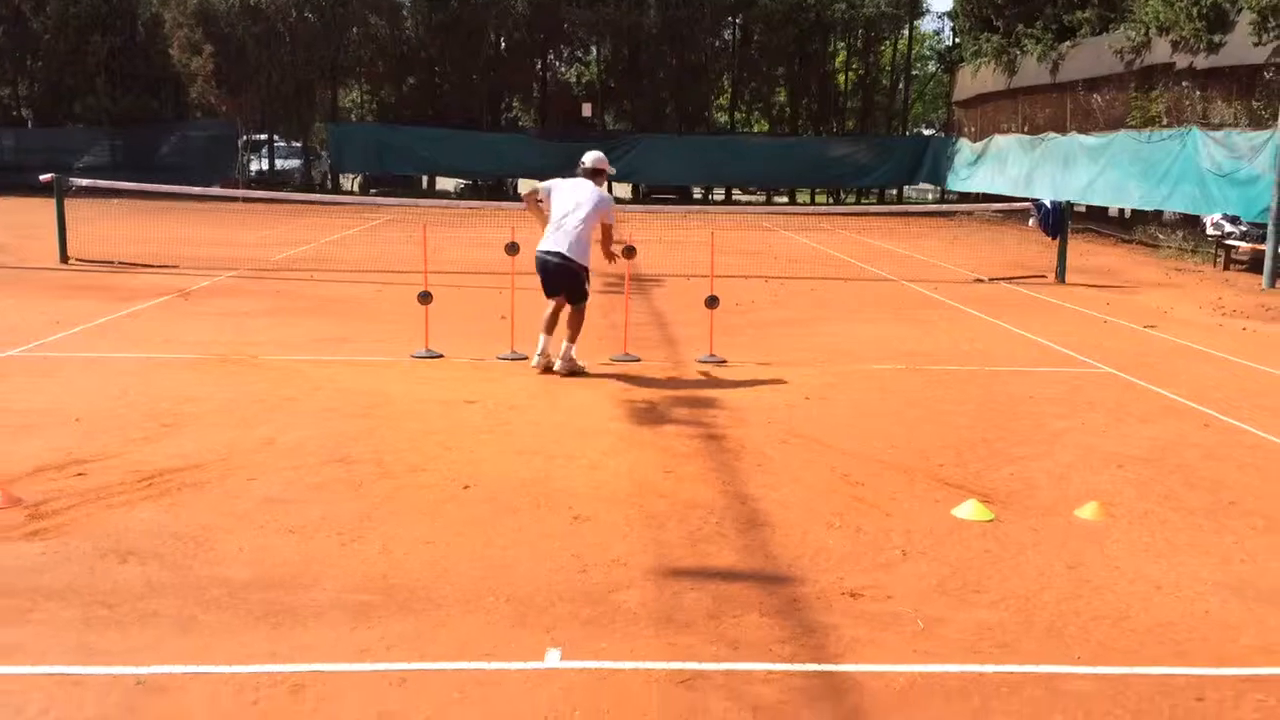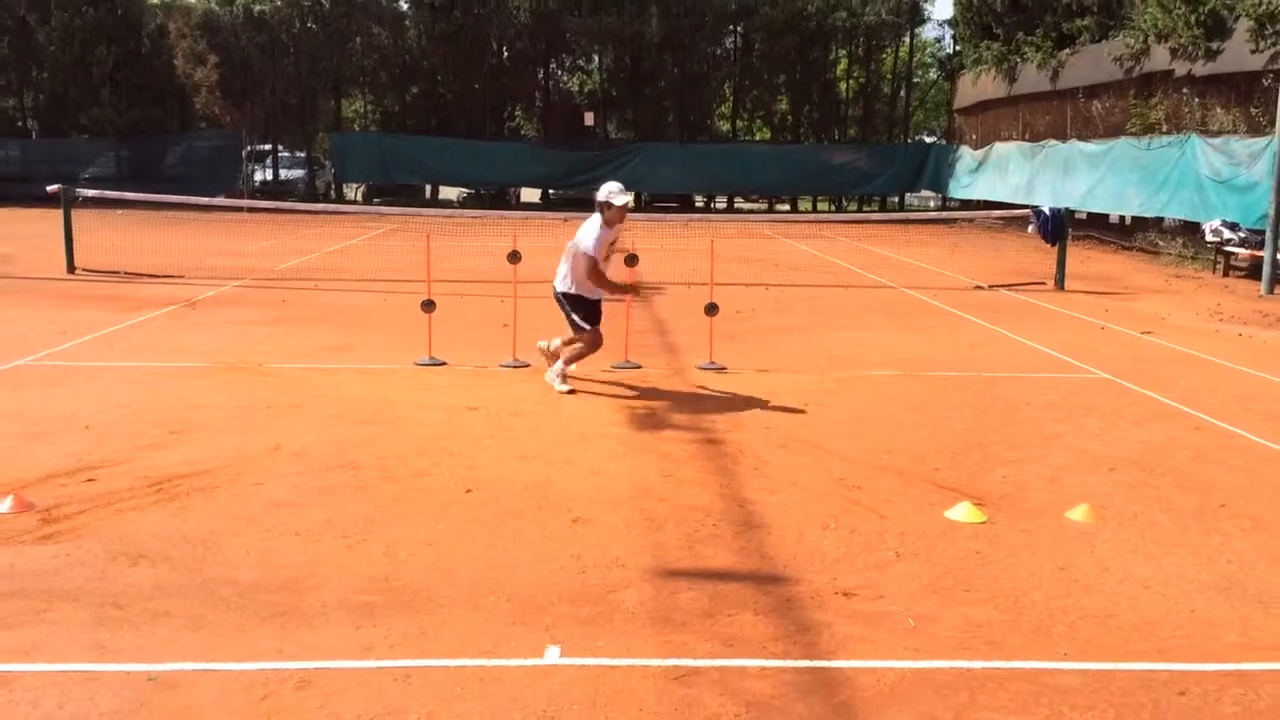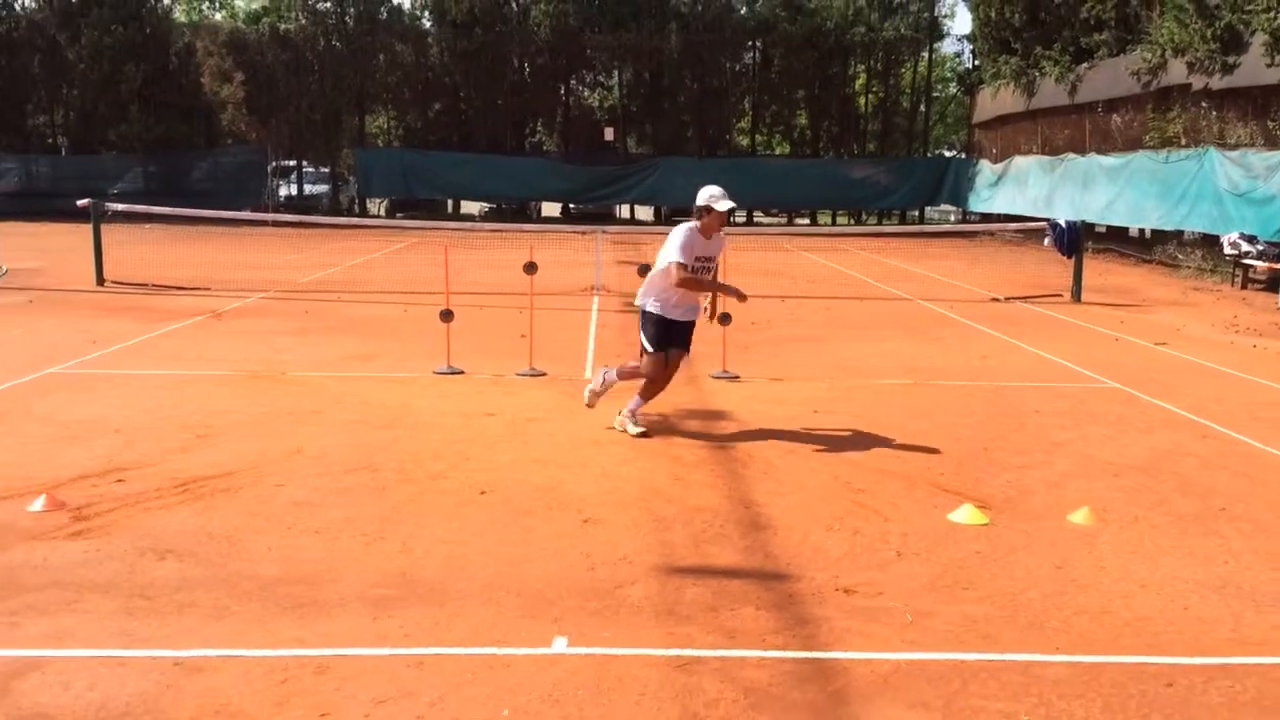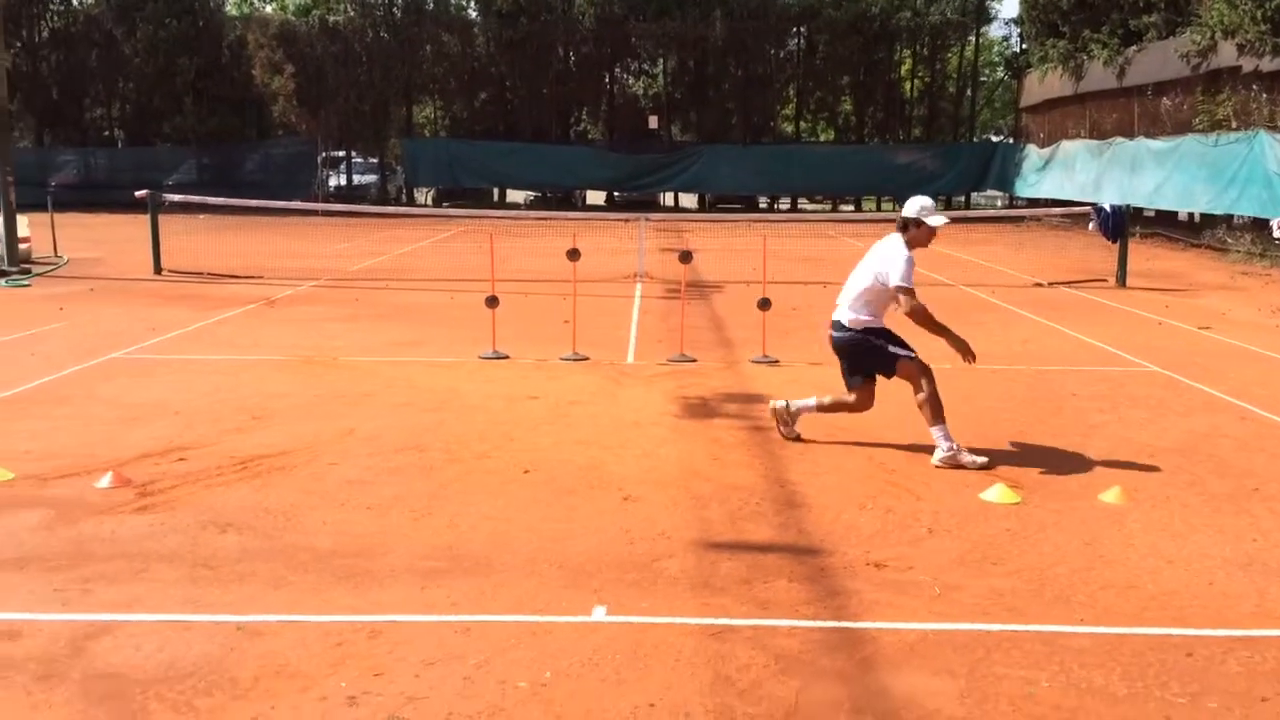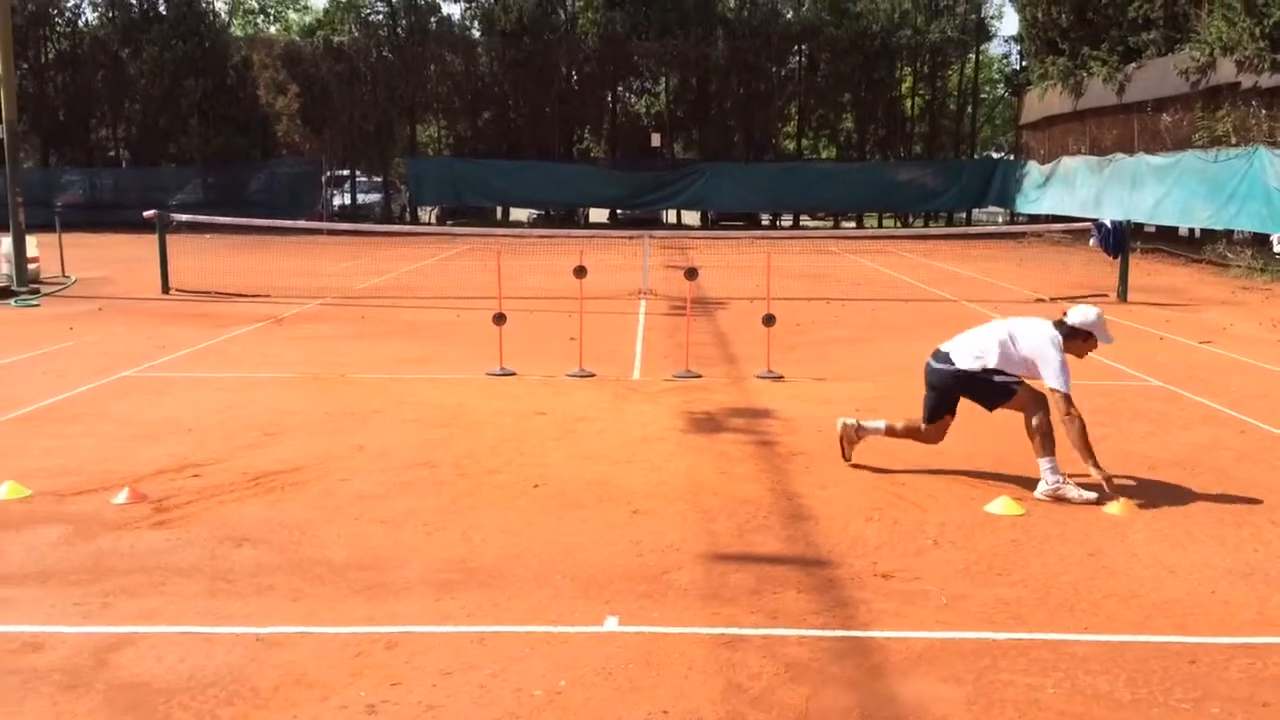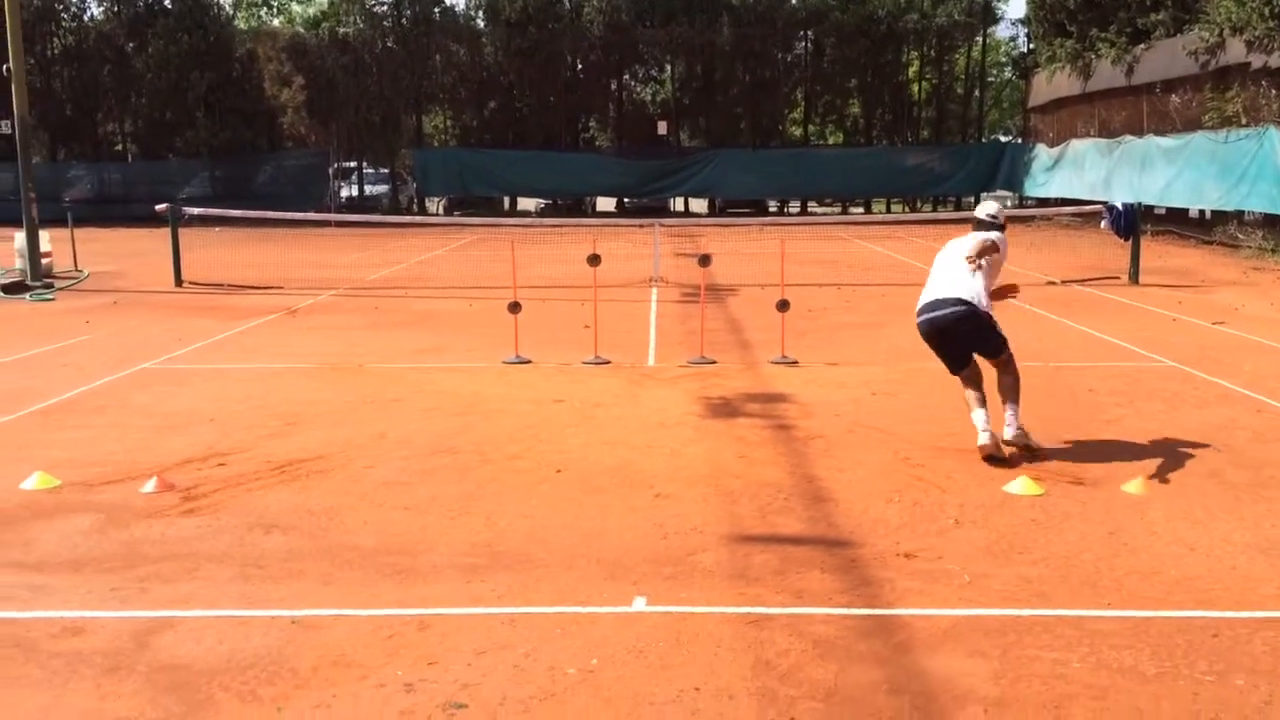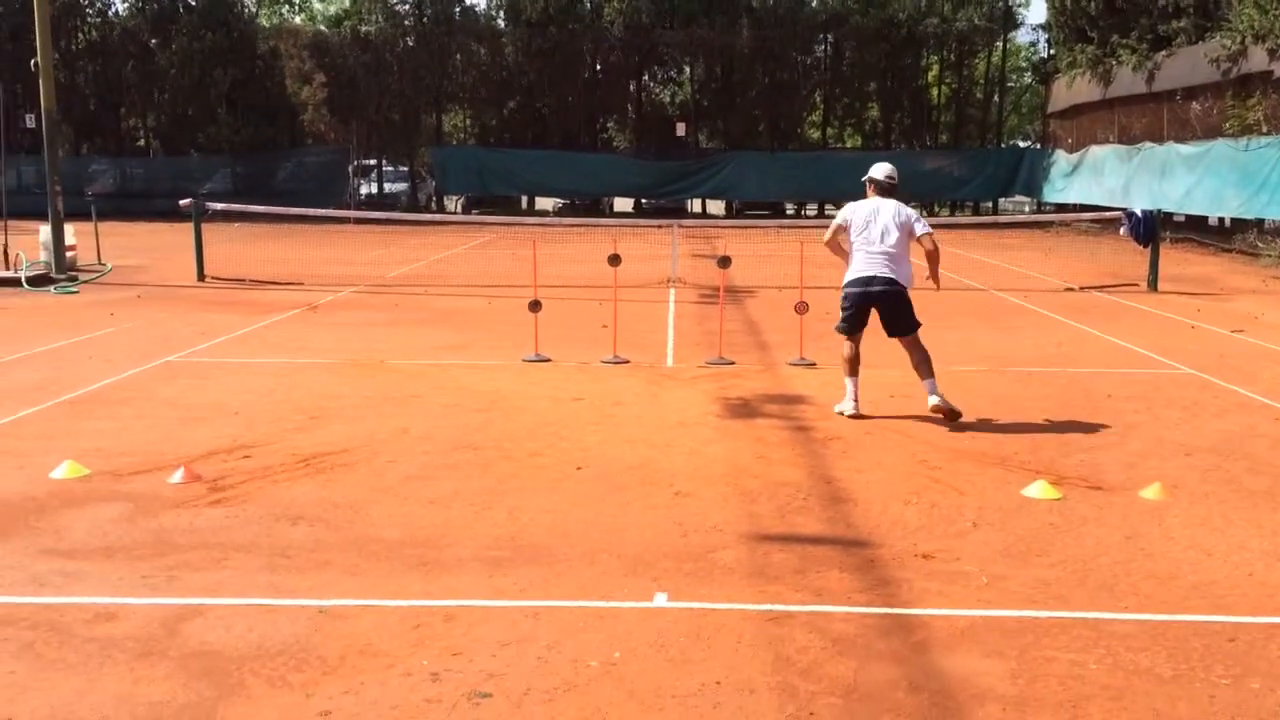
dt=0.4s
person 1, frame 1
left shoulder: (559, 184)
right shoulder: (605, 198)
left elbow: (527, 196)
right elbow: (606, 236)
left wrist: (546, 218)
right wrist: (607, 251)
left hip: (546, 253)
right hip: (574, 260)
left knee: (556, 302)
right knee: (578, 307)
left ankle: (541, 355)
right ankle: (565, 359)
person 1, frame 2
left shoulder: (612, 225)
right shoulder: (594, 233)
right elbow: (592, 274)
right wrist: (620, 288)
left hip: (589, 290)
right hip: (570, 290)
left knee: (585, 332)
right knee: (593, 341)
left ankle: (550, 347)
right ankle: (557, 371)
person 1, frame 3
left shoulder: (718, 239)
right shoulder: (683, 235)
right elbow: (680, 279)
left wrist: (713, 299)
right wrist: (723, 288)
left hip: (684, 313)
right hip: (656, 308)
left knee: (665, 373)
right knee: (652, 371)
left ankle: (628, 415)
right ankle: (605, 378)
person 1, frame 4
left shoulder: (894, 245)
right shoulder: (899, 256)
right elbow: (910, 308)
left wrist: (904, 296)
right wrist: (952, 338)
left hip: (848, 329)
right hip: (858, 330)
left knee: (860, 400)
right knee: (922, 374)
left ankle: (789, 408)
right ankle: (946, 449)
person 1, frame 5
left shoulder: (1039, 325)
right shoulder: (1052, 352)
left elbow: (995, 329)
right elbow: (1069, 413)
right wrist: (1093, 466)
left hip: (941, 360)
right hip: (961, 368)
left knee: (929, 433)
right knee: (1036, 403)
left ankle: (857, 428)
right ankle: (1051, 481)
person 1, frame 6
left shoulder: (951, 246)
right shoulder: (996, 239)
right elbow: (982, 245)
left wrist: (990, 296)
right wrist: (975, 258)
left hip: (926, 315)
right hip: (962, 309)
left knee: (971, 377)
right knee: (1005, 363)
left ankle: (985, 435)
right ankle: (1012, 428)
person 1, frame 7
left shoulder: (853, 208)
right shoulder: (907, 212)
left elbow: (829, 239)
right elbow: (931, 247)
right wrist: (934, 274)
left hip: (857, 283)
right hip: (892, 284)
left knee: (851, 340)
right knee: (913, 343)
left ankle: (850, 401)
right ankle: (935, 398)
